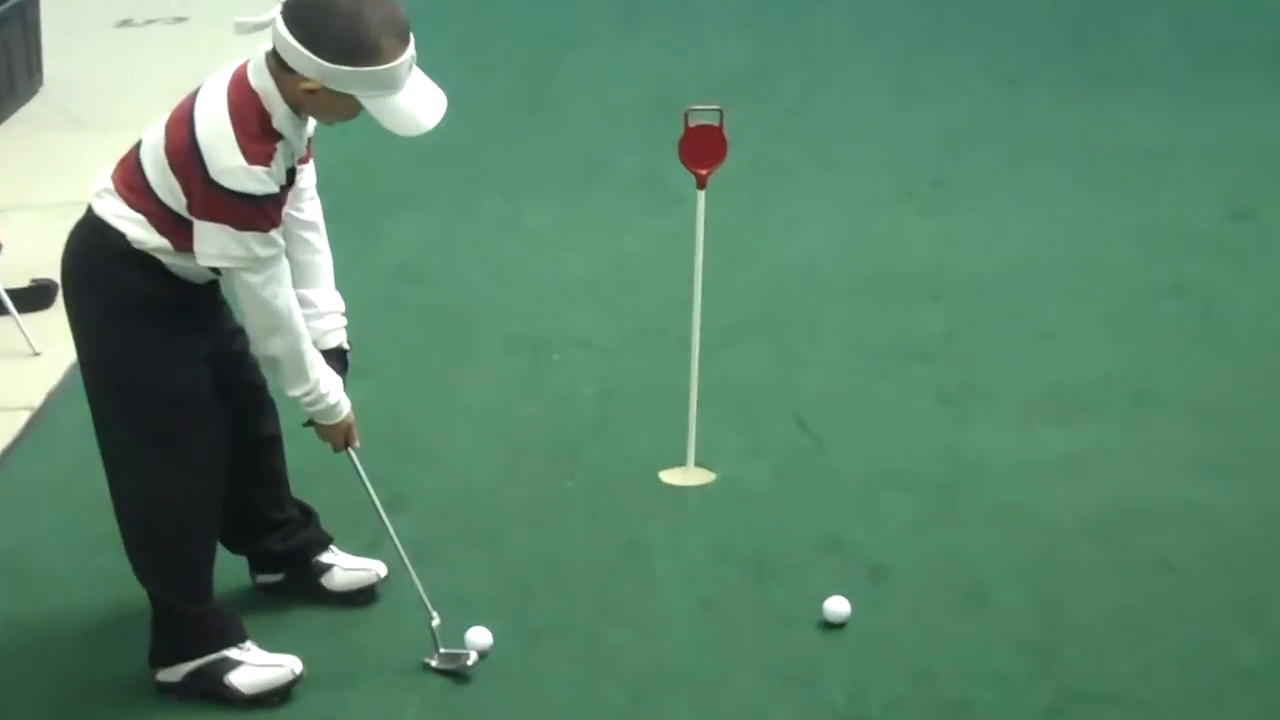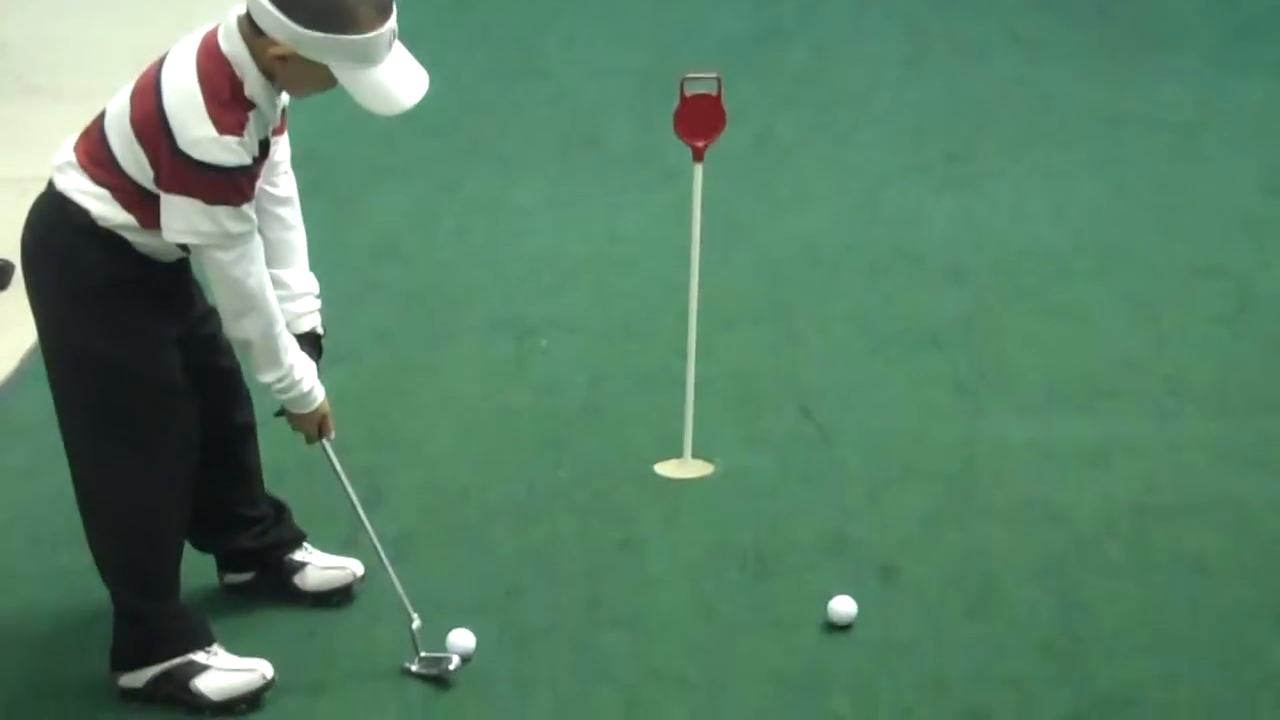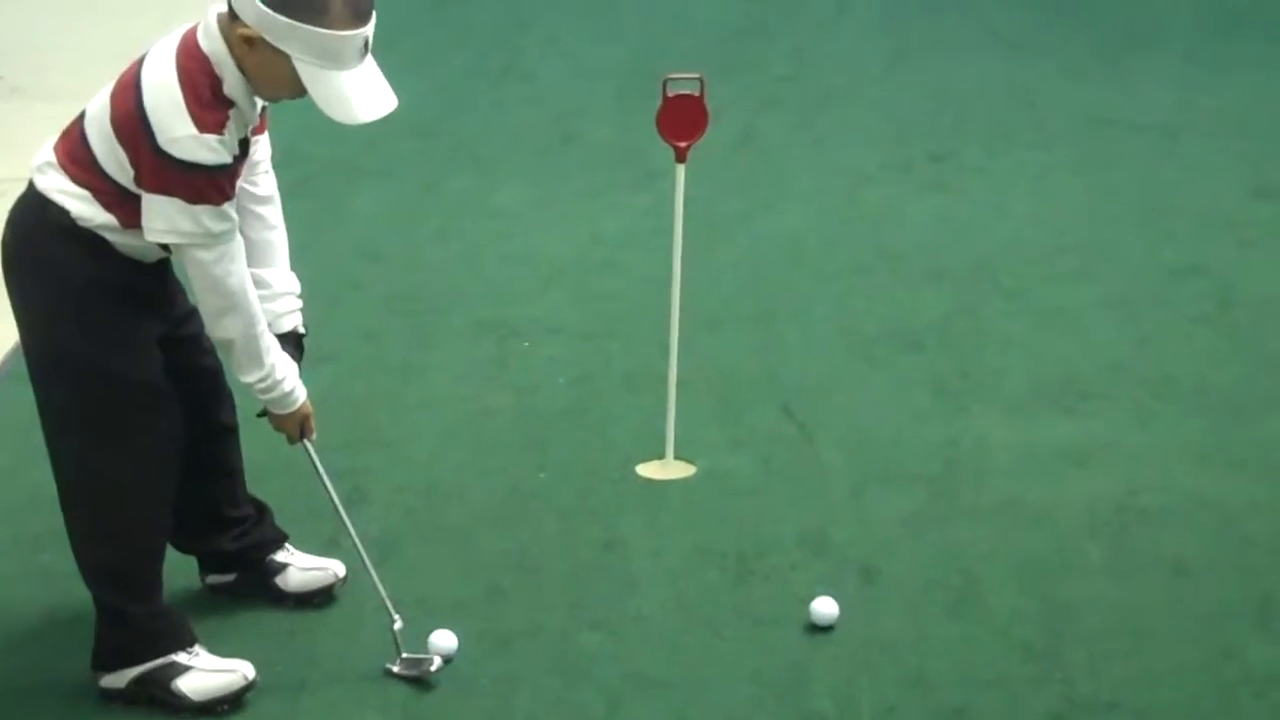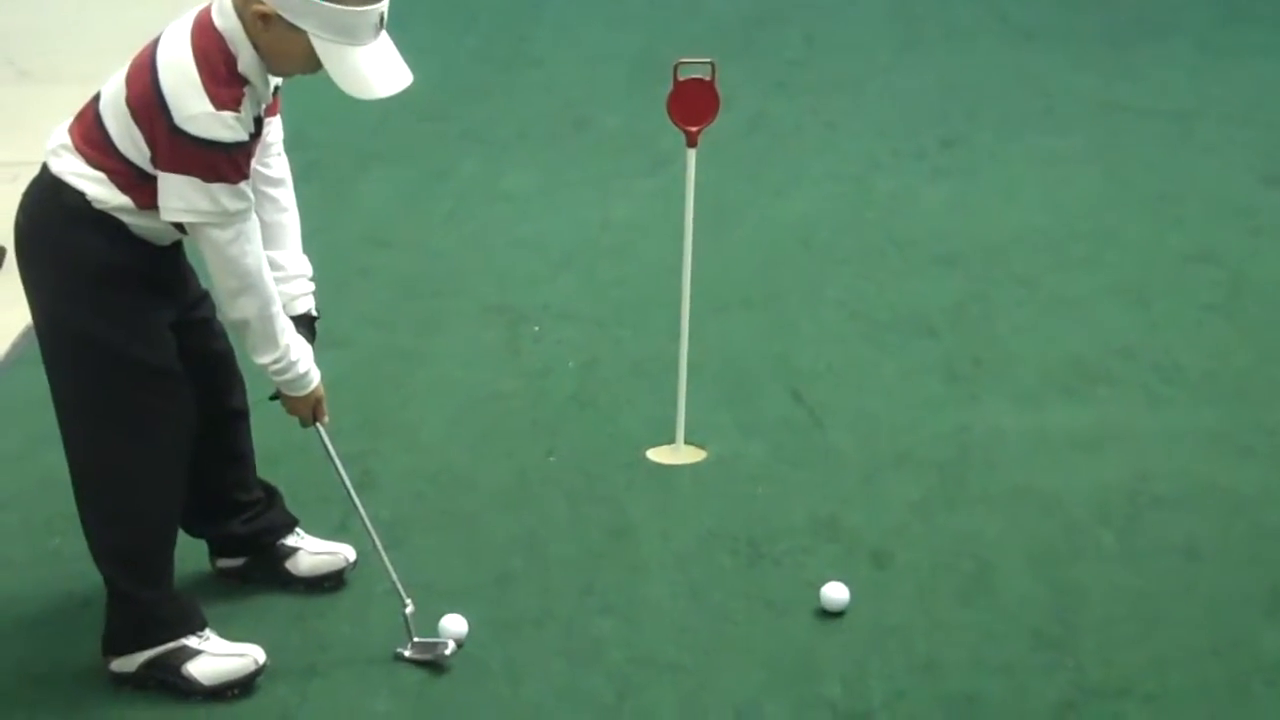
dt=0.7s
person 1, frame 1
left shoulder: (280, 94)
right shoulder: (236, 153)
left elbow: (301, 215)
right elbow: (264, 294)
left wrist: (329, 341)
right wrist: (323, 398)
left hip: (180, 267)
right hip: (125, 281)
left knee: (244, 408)
right knee: (176, 453)
left ankle: (286, 552)
right ankle: (191, 644)
person 1, frame 2
left shoulder: (253, 60)
right shoulder: (207, 125)
left elbow: (274, 191)
right elbow: (238, 277)
left wrist: (303, 324)
right wrist: (299, 387)
left hip: (146, 246)
right hip: (89, 259)
left knee: (218, 400)
right knee: (142, 442)
left ankle: (257, 550)
right ankle: (154, 648)
person 1, frame 3
left shoulder: (235, 61)
right shoulder: (186, 121)
left elbow: (255, 192)
right elbow: (218, 275)
left wrist: (283, 326)
right wrist: (280, 387)
left hip: (126, 245)
right hip: (68, 258)
left knee: (200, 396)
right knee: (122, 442)
left ankle: (238, 551)
right ankle: (137, 650)
person 1, frame 4
right shoulder: (202, 99)
left elbow: (267, 172)
right elbow: (233, 255)
left wrist: (297, 307)
right wrist: (293, 369)
left hip: (137, 229)
right hip: (82, 241)
left knee: (211, 379)
right knee: (136, 423)
left ankle: (249, 533)
right ankle: (147, 632)
